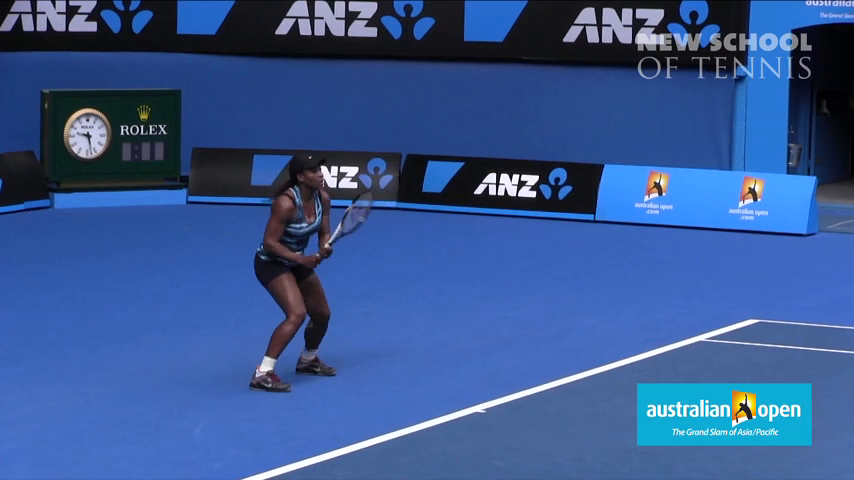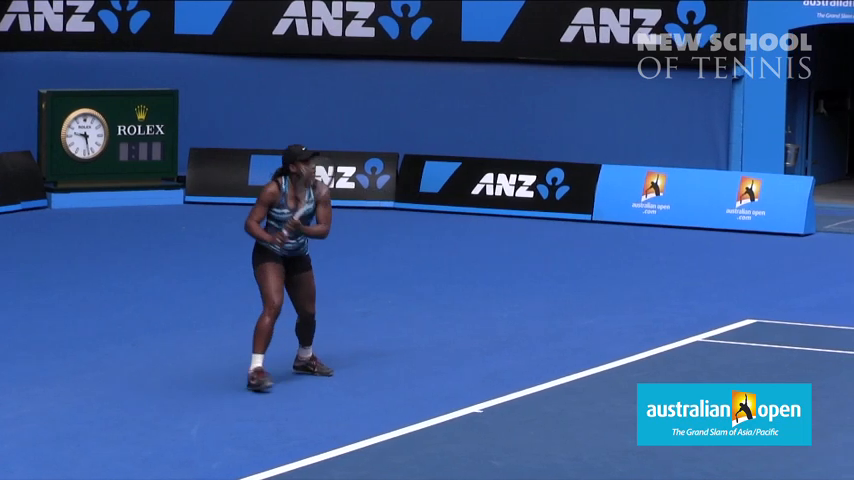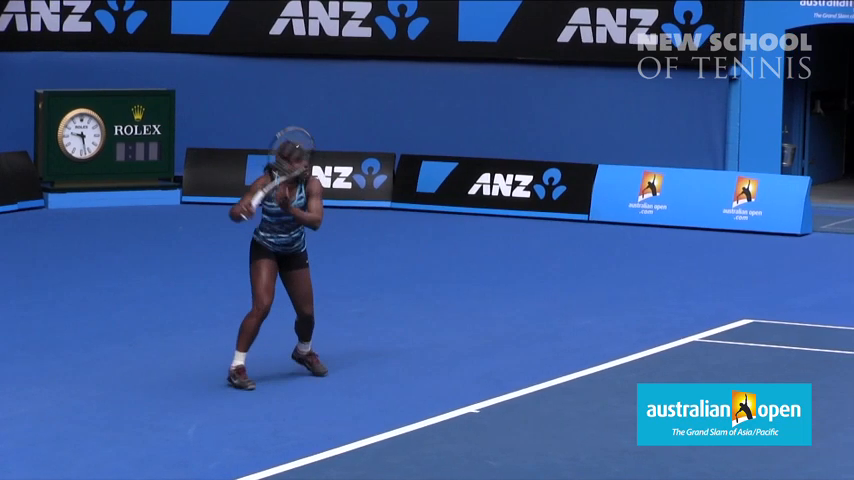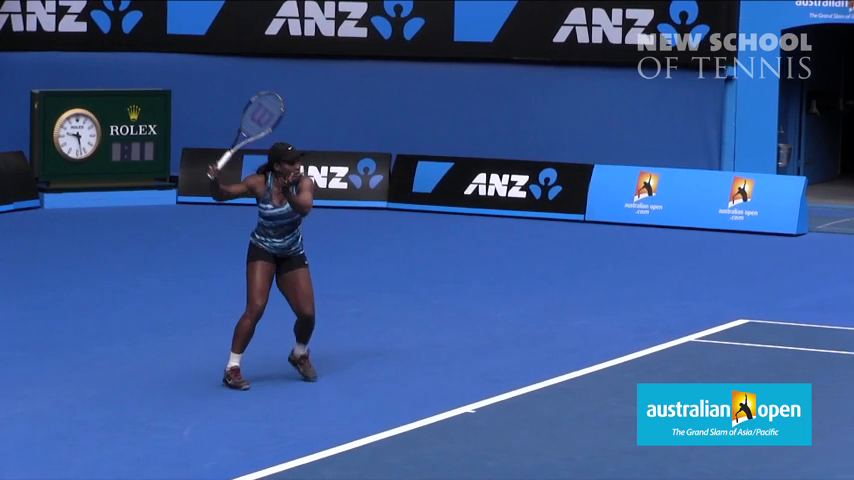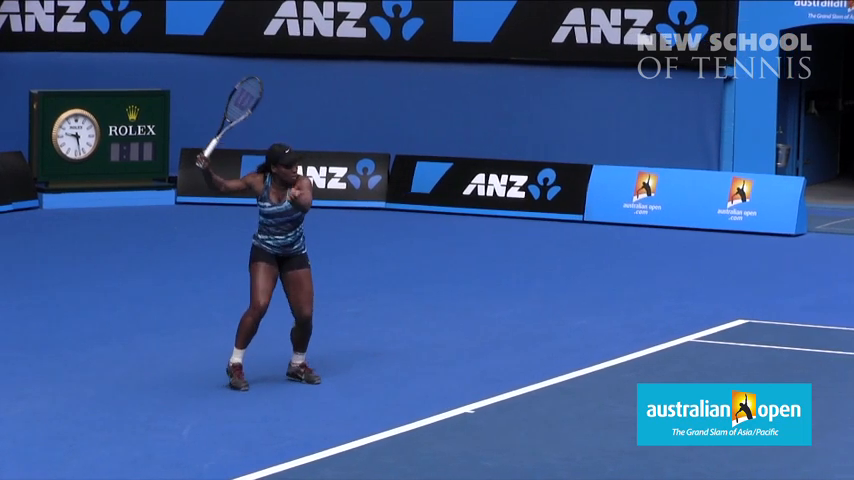
dt=1s
person 1, frame 1
left shoulder: (323, 198)
right shoulder: (286, 203)
left elbow: (324, 233)
right elbow: (269, 243)
left wrist: (324, 248)
right wrist: (301, 259)
left hip: (297, 262)
right hip: (271, 262)
left knee: (322, 314)
right knee: (297, 315)
left ankle: (308, 360)
right ankle: (263, 373)
person 1, frame 2
left shoulder: (320, 191)
right shoulder: (273, 190)
left elbow: (324, 228)
right elbow: (250, 223)
left wrist: (302, 229)
right wrist: (272, 238)
left hip: (298, 256)
right hip: (269, 253)
left knee: (308, 312)
right knee: (273, 306)
left ankle: (305, 358)
right ankle: (256, 369)
person 1, frame 3
left shoulder: (312, 184)
right shoulder: (266, 182)
left elbow: (316, 221)
right elbow: (234, 212)
left wrist: (289, 208)
right wrist: (242, 211)
left hip: (294, 251)
right hip: (264, 248)
left knee: (306, 312)
right knee: (261, 307)
left ankle: (304, 352)
right ankle: (237, 366)
person 1, frame 4
left shoulder: (304, 183)
right shoulder: (259, 182)
left elbow: (305, 209)
right elbow: (221, 195)
left wrist: (287, 193)
right wrist: (215, 183)
left hip: (292, 254)
right hip: (262, 251)
left knee: (307, 313)
right knee: (255, 308)
left ankle: (300, 354)
right ankle: (232, 368)
person 1, frame 5
left shoulder: (302, 183)
right shoulder: (258, 181)
left elbow: (305, 205)
right elbow: (223, 186)
left wrist: (295, 198)
right wrist: (207, 172)
left hip: (295, 254)
right hip: (264, 251)
left knee: (305, 315)
right knee: (258, 306)
left ankle: (298, 365)
right ankle: (235, 363)
